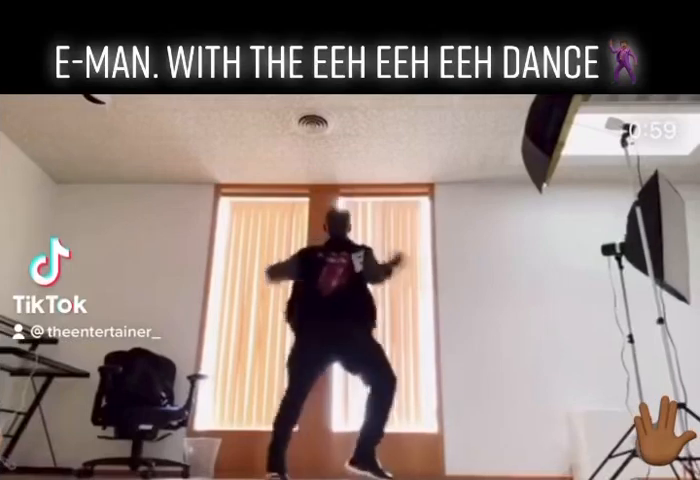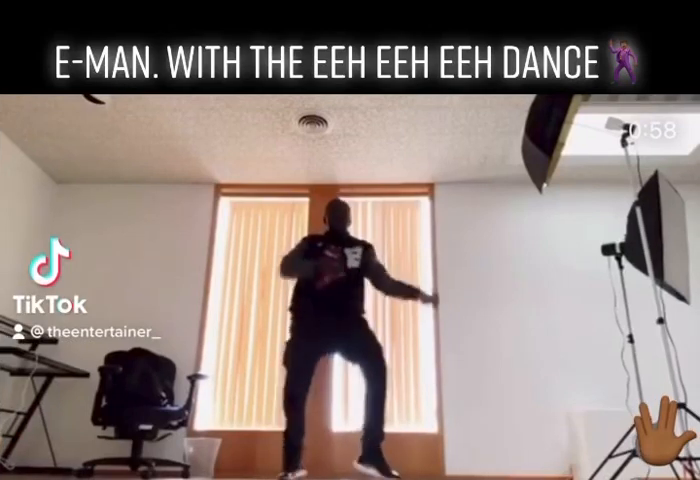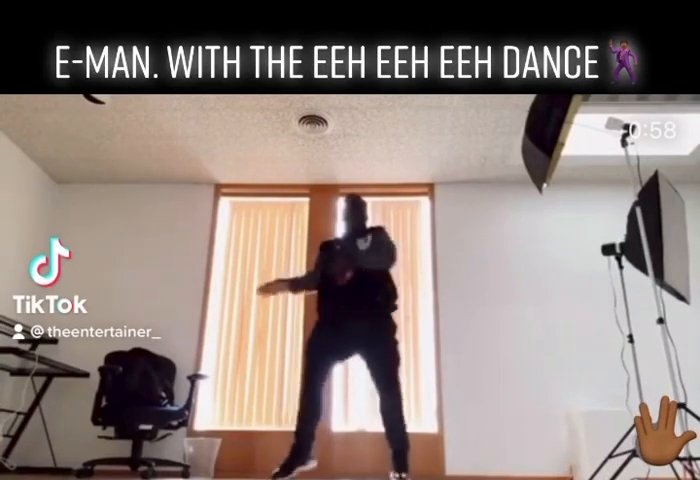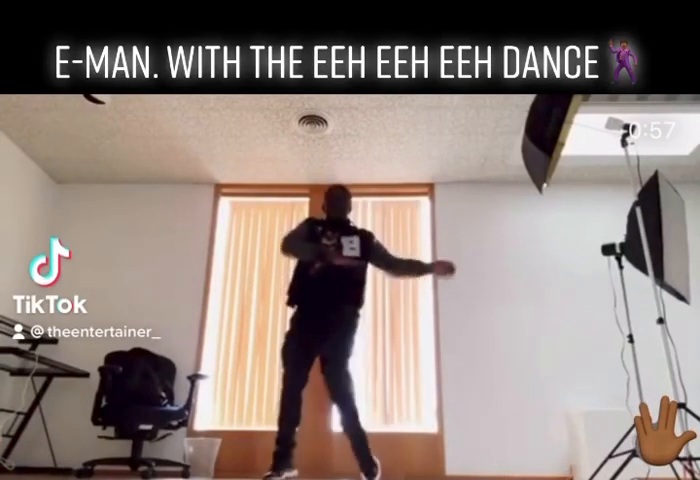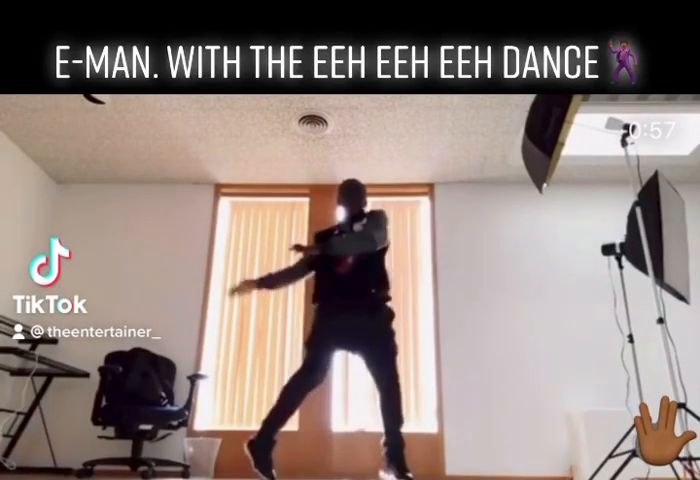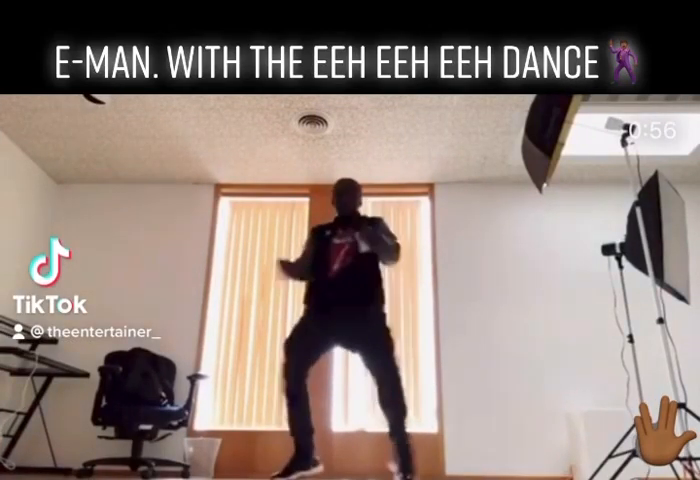
dt=0.5s
person 1, frame 1
left shoulder: (363, 254)
right shoulder: (310, 254)
left elbow: (375, 275)
right elbow: (274, 272)
left wrist: (388, 268)
right wrist: (281, 272)
left hip: (354, 331)
right hip: (314, 331)
left knee: (385, 382)
right knee: (297, 390)
left ankle: (364, 455)
person 1, frame 2
left shoulder: (361, 248)
right shoulder: (310, 244)
left elbow: (384, 282)
right elbow: (287, 268)
left wrist: (416, 293)
right wrist: (317, 268)
left hip: (348, 321)
right hip: (312, 323)
left knee: (376, 369)
right knee: (295, 386)
left ankle: (371, 452)
person 1, frame 3
left shoulder: (377, 236)
right shoulder: (330, 248)
left elbow: (387, 260)
right elbow: (315, 279)
left wrist: (349, 257)
right wrist: (286, 284)
left hip: (374, 320)
right hip: (336, 320)
left knee: (388, 384)
right knee: (312, 377)
right ankle: (301, 451)
person 1, frame 4
left shoulder: (363, 238)
right shoulder: (311, 227)
left elbow: (393, 264)
right elbow: (289, 245)
left wrist: (428, 267)
right wrist: (329, 256)
left hip: (340, 313)
right hip: (307, 313)
left knee: (334, 373)
right knee: (293, 379)
left ankle: (363, 455)
person 1, frame 5
left shoulder: (377, 220)
right shoulder: (326, 236)
left elbow: (370, 242)
right elbow: (297, 271)
left wrist: (322, 249)
right wrist: (259, 283)
left hip: (371, 310)
right hip: (333, 312)
left knee: (387, 377)
right knee: (311, 373)
right ankle: (262, 443)
person 1, frame 6
left shoulder: (374, 226)
right shoulder: (319, 234)
left elbow: (391, 255)
right elbow: (306, 270)
left wrist: (372, 239)
right wrist: (288, 269)
left hip: (365, 313)
right hip: (322, 313)
left knee: (386, 376)
right knee: (293, 372)
left ankle: (403, 453)
right ankle: (304, 455)
